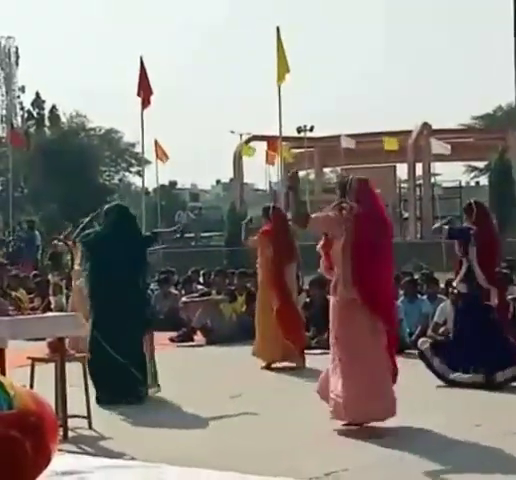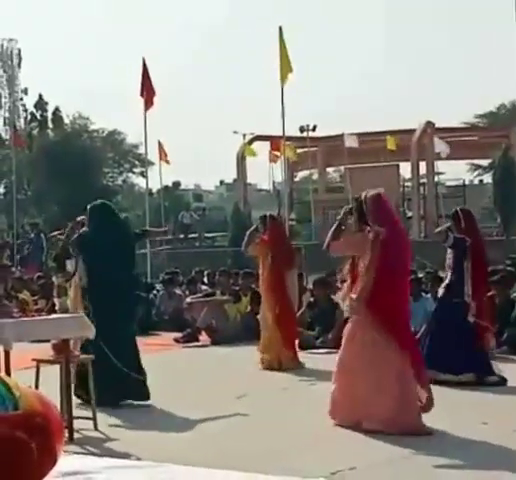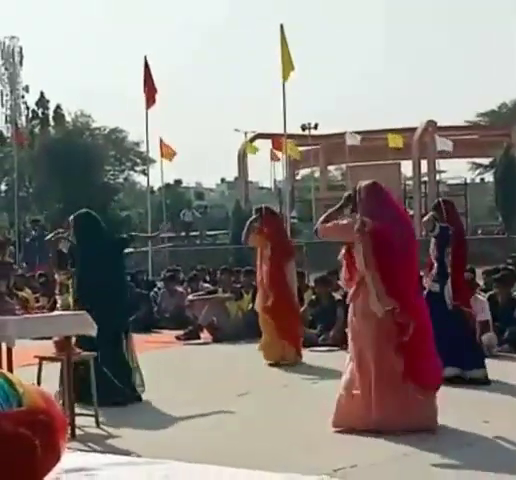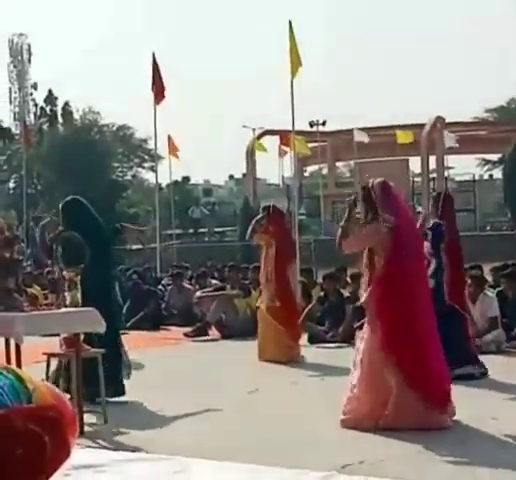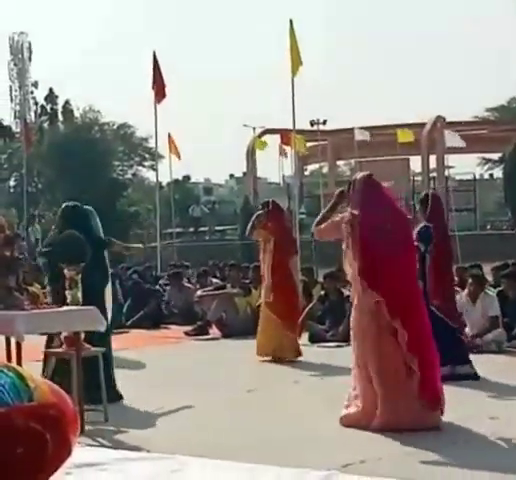
dt=0.4s
person 1, frame 1
left shoulder: (342, 217)
right shoulder: (374, 219)
left elbow: (303, 220)
left wrist: (294, 191)
left hip: (349, 293)
right hip: (371, 292)
left knee: (351, 349)
right knee: (368, 346)
left ankle: (358, 405)
right ankle: (369, 401)
person 1, frame 2
left shoulder: (368, 236)
right shoulder: (392, 235)
left elbow: (330, 246)
left wrist: (343, 219)
left hip: (371, 310)
right hip: (391, 308)
left knee: (355, 362)
right knee: (389, 362)
person 1, frame 3
left shoulder: (359, 226)
right shoulder: (397, 223)
left elbow: (320, 229)
left wrist: (342, 206)
left hip: (370, 301)
right hip: (399, 300)
left knee: (373, 358)
right knee: (400, 354)
left ankle: (375, 415)
right ankle: (408, 411)
person 1, frame 4
left shoulder: (380, 227)
right shoulder: (401, 224)
left elbow: (344, 244)
left wrist: (349, 213)
left hip: (389, 300)
right hip: (410, 299)
left knee: (385, 356)
right knee: (414, 350)
left ankle: (371, 411)
right ankle: (429, 408)
person 1, frame 5
left shoulder: (352, 220)
right shoulder: (396, 218)
left elbow: (317, 231)
right elbow: (406, 256)
left wrist: (334, 203)
left hip: (372, 296)
right hip: (402, 294)
left knee: (376, 353)
right knee: (404, 347)
left ankle: (383, 412)
right ankle: (419, 407)
person 2, frame 1
left shoulder: (99, 239)
right shoulder: (136, 240)
left elbow: (78, 240)
right elbow: (153, 237)
left hip: (106, 301)
right hip: (132, 299)
left knee: (104, 344)
right knee: (132, 341)
left ankle: (110, 392)
right ankle: (133, 389)
person 2, frame 2
left shoulder: (89, 239)
right shoulder: (124, 236)
right elbow: (142, 233)
left hip: (100, 300)
right hip: (123, 299)
left knee: (101, 342)
right knee: (123, 341)
left ankle: (107, 393)
right ankle: (129, 387)
person 2, frame 3
left shoulder: (81, 250)
right shoulder: (110, 244)
right elbow: (130, 239)
left hip: (92, 307)
right hip: (114, 306)
left knee: (92, 347)
right knee: (113, 344)
left ankle: (109, 393)
right ankle: (122, 391)
person 2, frame 4
right shoulder: (98, 232)
left hip: (83, 296)
right hip: (103, 294)
left knee: (84, 340)
right knee: (105, 335)
left ankle: (92, 387)
right ankle: (109, 384)
person 2, frame 5
left shoulder: (55, 243)
right shoulder: (93, 240)
left hip: (67, 301)
right hip: (92, 301)
right knee: (95, 342)
right ankle: (103, 389)
person 3, frame 1
left shoulder: (468, 231)
right shoulder: (487, 233)
left elbow: (439, 230)
left wrist: (444, 225)
left hip: (471, 288)
right hip: (484, 288)
left knee: (468, 329)
right knee: (486, 329)
person 3, frame 2
left shoulder: (461, 241)
right shoulder: (472, 242)
left elbow: (439, 233)
left wrist: (448, 228)
left hip: (452, 296)
right hip: (464, 296)
left knee: (440, 332)
right knee: (463, 334)
left ankle: (439, 369)
right ankle: (474, 371)
person 3, frame 3
left shoulder: (445, 231)
right shoulder: (453, 231)
left elbow: (426, 223)
left wrist: (432, 216)
left hip: (440, 287)
right hip: (449, 287)
left knee: (437, 327)
right knee: (456, 328)
right ankle: (469, 367)
person 3, frame 4
left shoulder: (437, 226)
right shoulder: (448, 227)
left hip: (438, 283)
right hip: (448, 283)
left knee: (438, 323)
right knee: (449, 322)
left ankle: (449, 364)
right ankle: (461, 363)
person 3, frame 5
left shoulder: (425, 229)
right shoulder: (439, 228)
left elbow: (417, 250)
left hip: (429, 284)
right hip: (441, 284)
left knee: (430, 323)
right knee: (442, 322)
left ankle: (442, 365)
right ankle: (454, 363)
person 4, frame 1
left shoulder: (268, 233)
right shoulder: (283, 233)
left elbow: (249, 242)
left hip: (272, 280)
right hip: (284, 279)
left knee: (269, 316)
right knee: (285, 314)
left ankle: (272, 355)
right ankle: (294, 353)
person 4, frame 2
left shoulder: (267, 242)
right shoulder: (281, 242)
left elbow: (246, 248)
left wrist: (250, 233)
left hip: (274, 287)
right hip: (284, 287)
left knee: (275, 322)
right knee: (283, 321)
left ankle: (277, 360)
right ankle: (285, 358)
person 4, frame 3
left shoulder: (267, 234)
right shoulder: (277, 233)
left elbow: (246, 240)
left wrist: (250, 223)
left hip: (274, 280)
right hip: (281, 280)
left knee: (273, 314)
right knee: (282, 313)
left ankle: (280, 353)
right ankle: (288, 353)
person 4, frame 4
left shoulder: (273, 232)
right shoulder: (281, 232)
left elbow: (252, 237)
left wrist: (256, 222)
left hip: (277, 279)
right hip: (283, 280)
left knee: (275, 314)
right knee: (280, 315)
left ankle: (282, 353)
right ankle: (286, 351)
person 4, frame 5
left shoulder: (272, 228)
right shoulder: (280, 228)
left elbow: (252, 233)
left wrist: (257, 218)
left hip: (278, 277)
right hip: (283, 277)
left knee: (276, 312)
right knee: (283, 312)
left ankle: (280, 350)
right ankle: (284, 349)
